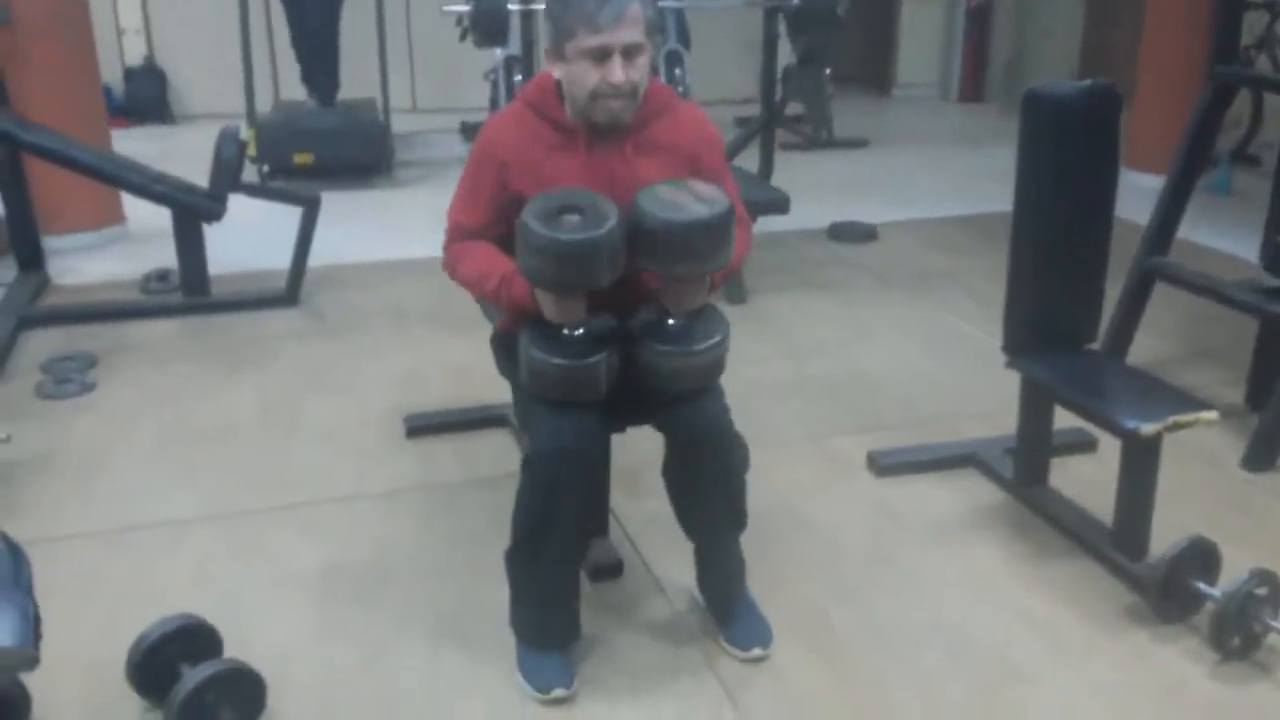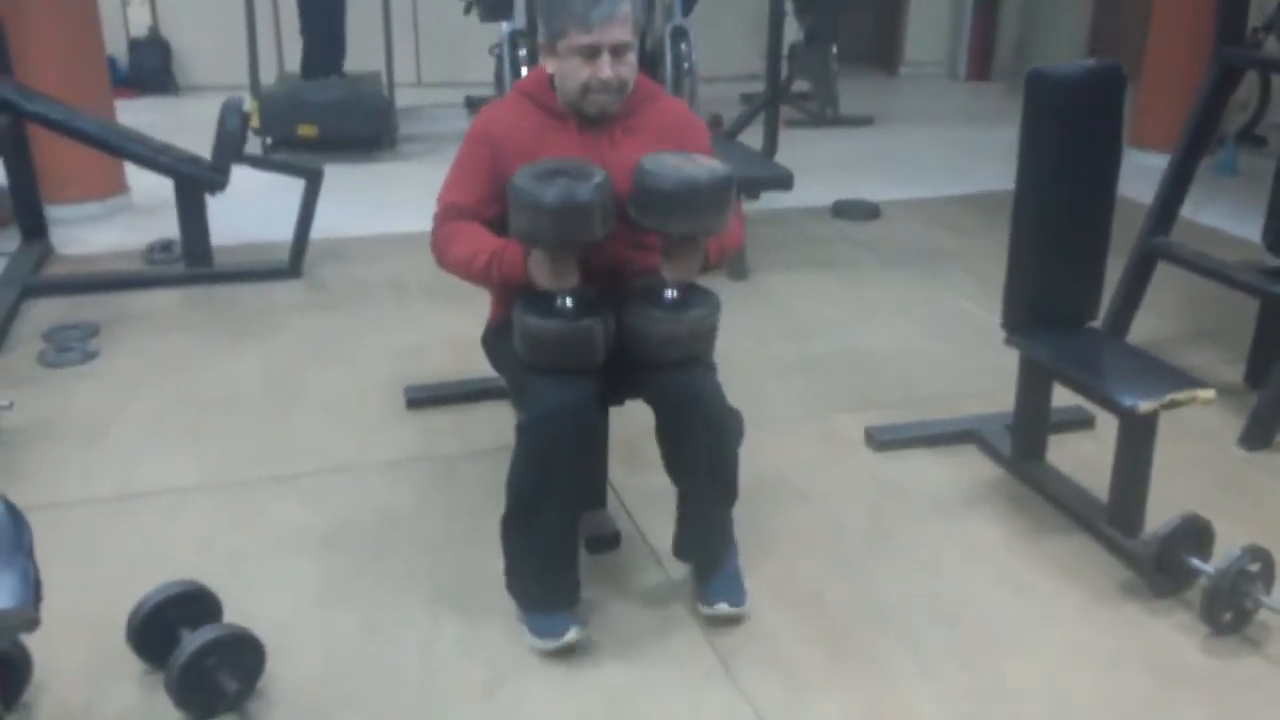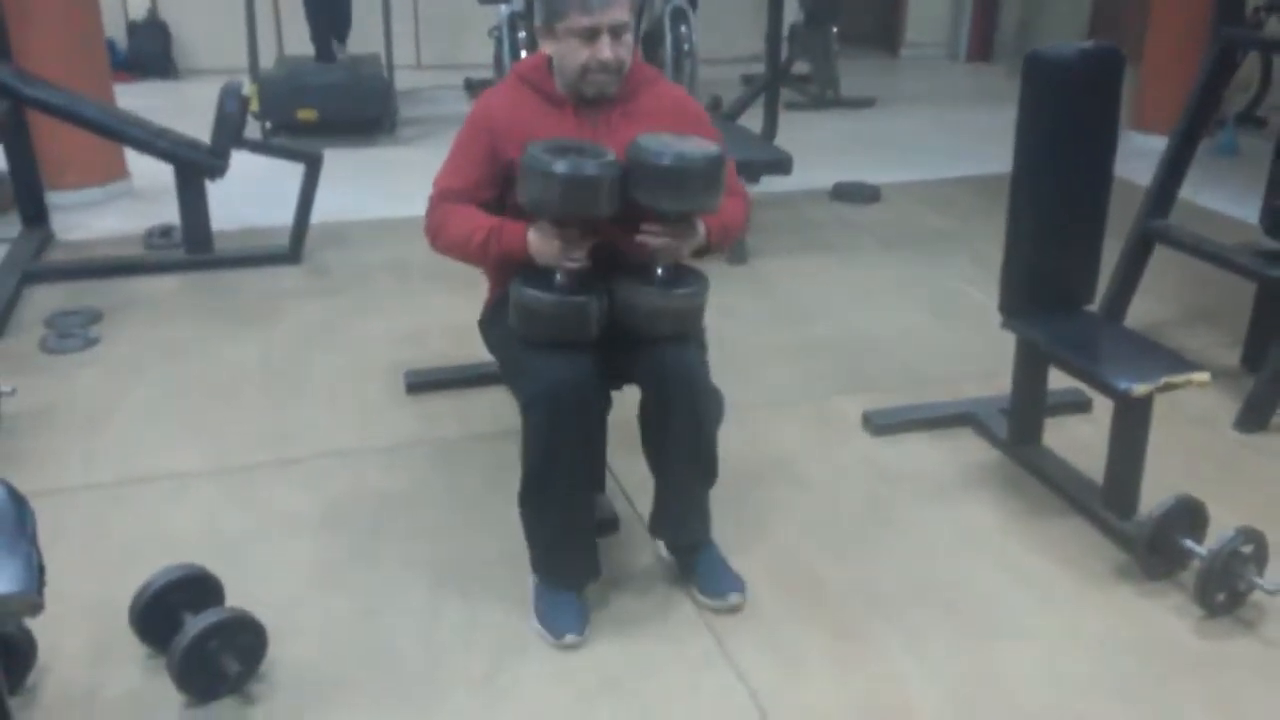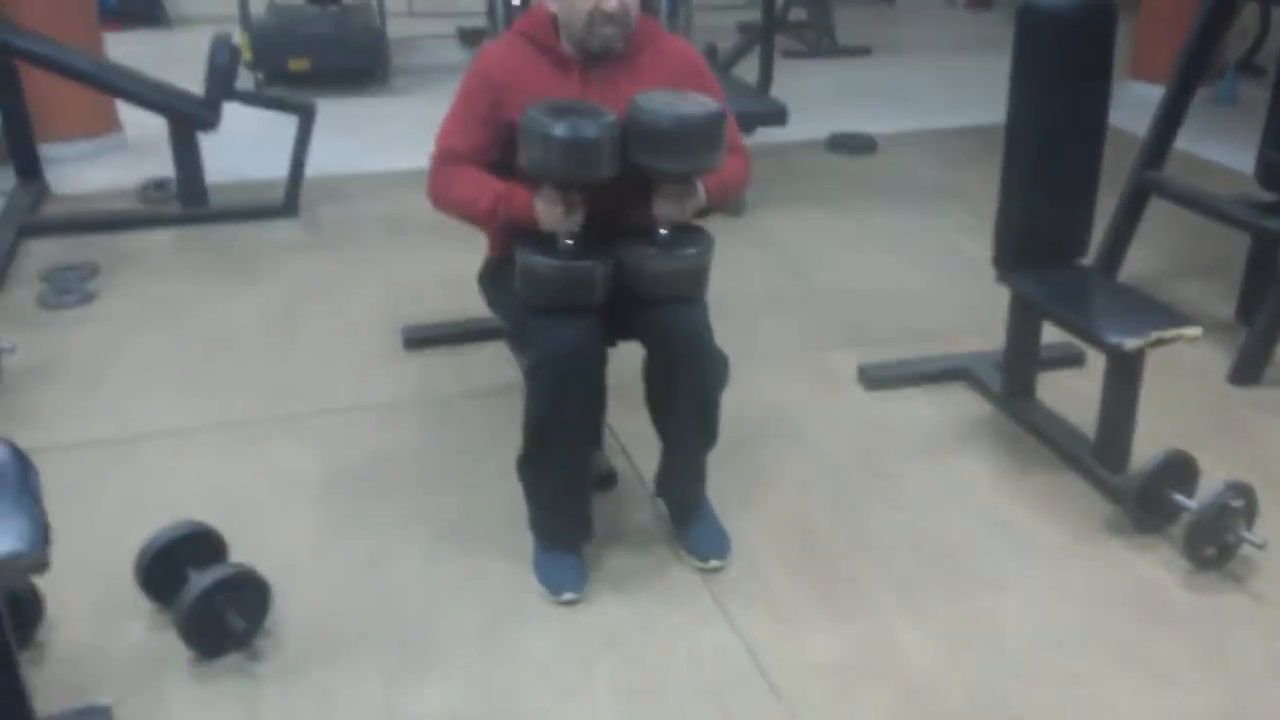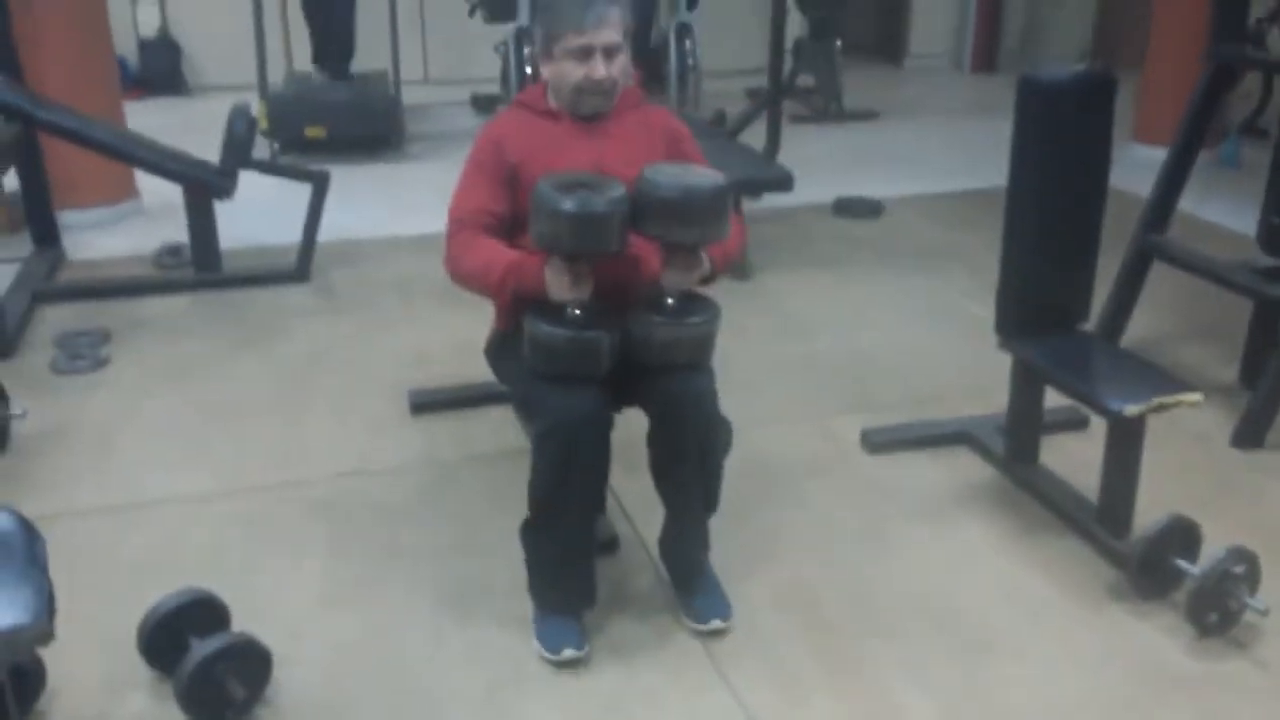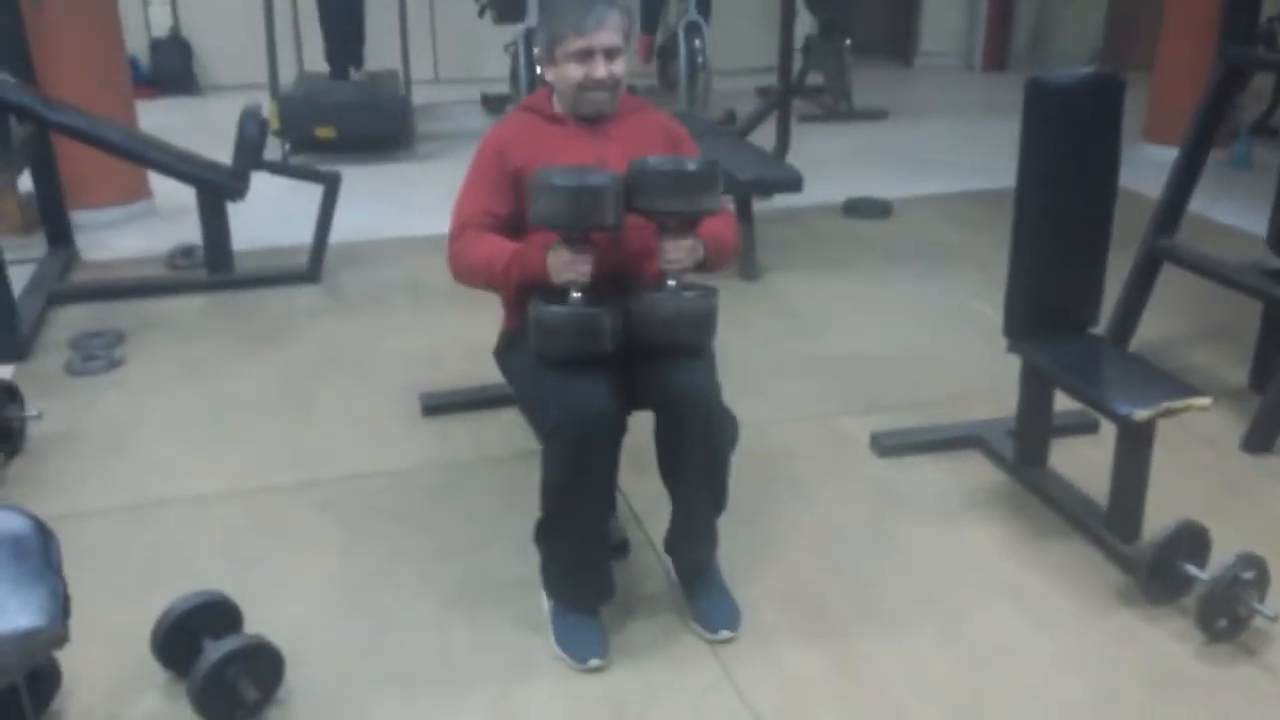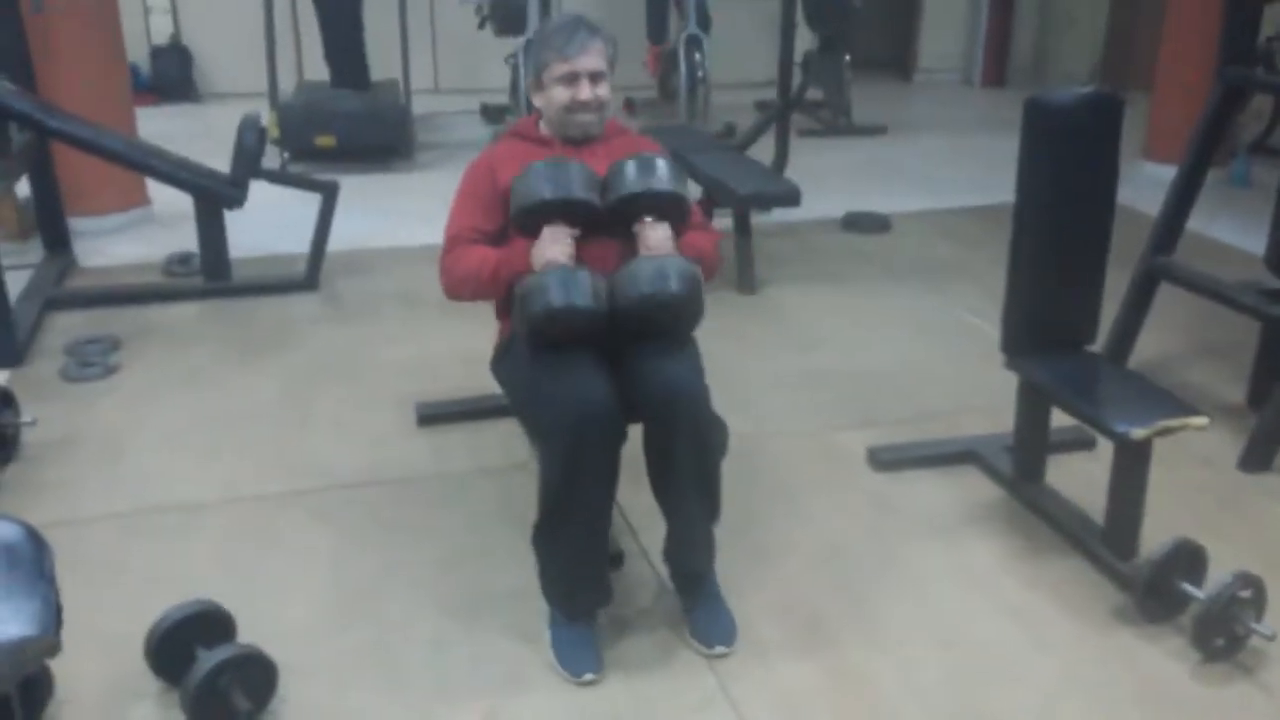
dt=0.3s
person 1, frame 1
left shoulder: (688, 129)
right shoulder: (509, 135)
left elbow: (733, 223)
right elbow: (464, 243)
left wrist: (707, 272)
right wrist: (528, 290)
right hip: (549, 334)
left knee: (709, 436)
right knee: (564, 448)
left ankle: (724, 587)
right ankle: (541, 628)
person 1, frame 2
left shoulder: (674, 121)
right shoulder: (502, 126)
left elbow: (725, 218)
right elbow: (452, 233)
left wrist: (699, 252)
right wrist: (523, 265)
left knee: (699, 400)
right knee: (560, 410)
left ankle: (712, 552)
right ankle: (539, 589)
person 1, frame 3
left shoulder: (672, 105)
right shoulder: (503, 109)
left elbow: (731, 201)
right elbow: (445, 215)
left wrist: (700, 232)
right wrist: (523, 240)
left knee: (684, 377)
right knee: (561, 387)
left ankle: (689, 539)
right ankle: (559, 569)
person 1, frame 4
left shoulder: (676, 60)
right shoulder: (504, 65)
left elbow: (732, 155)
right elbow: (448, 174)
left wrist: (698, 192)
right wrist: (528, 206)
left knee: (688, 335)
right knee: (566, 349)
left ankle: (686, 495)
right ankle: (557, 527)
person 1, frame 5
left shoulder: (662, 128)
right shoulder: (507, 135)
left elbow: (723, 221)
right elbow: (464, 247)
left wrist: (702, 259)
right wrist: (538, 276)
left knee: (693, 403)
right knee: (572, 416)
left ankle: (688, 558)
right ankle: (558, 593)
person 1, frame 6
left shoulder: (661, 130)
right shoulder: (512, 139)
left elbow: (722, 222)
right elbow: (466, 248)
left wrist: (698, 246)
right wrist: (540, 263)
left knee: (697, 399)
right knee: (584, 415)
left ankle: (696, 561)
right ankle: (571, 589)
person 1, frame 7
left shoulder: (643, 153)
right shoulder: (500, 162)
left elbow: (706, 245)
right elbow: (457, 270)
left wrist: (676, 248)
right wrist: (526, 259)
left knee: (683, 399)
right knee: (586, 411)
left ankle: (694, 570)
right ankle: (570, 598)
